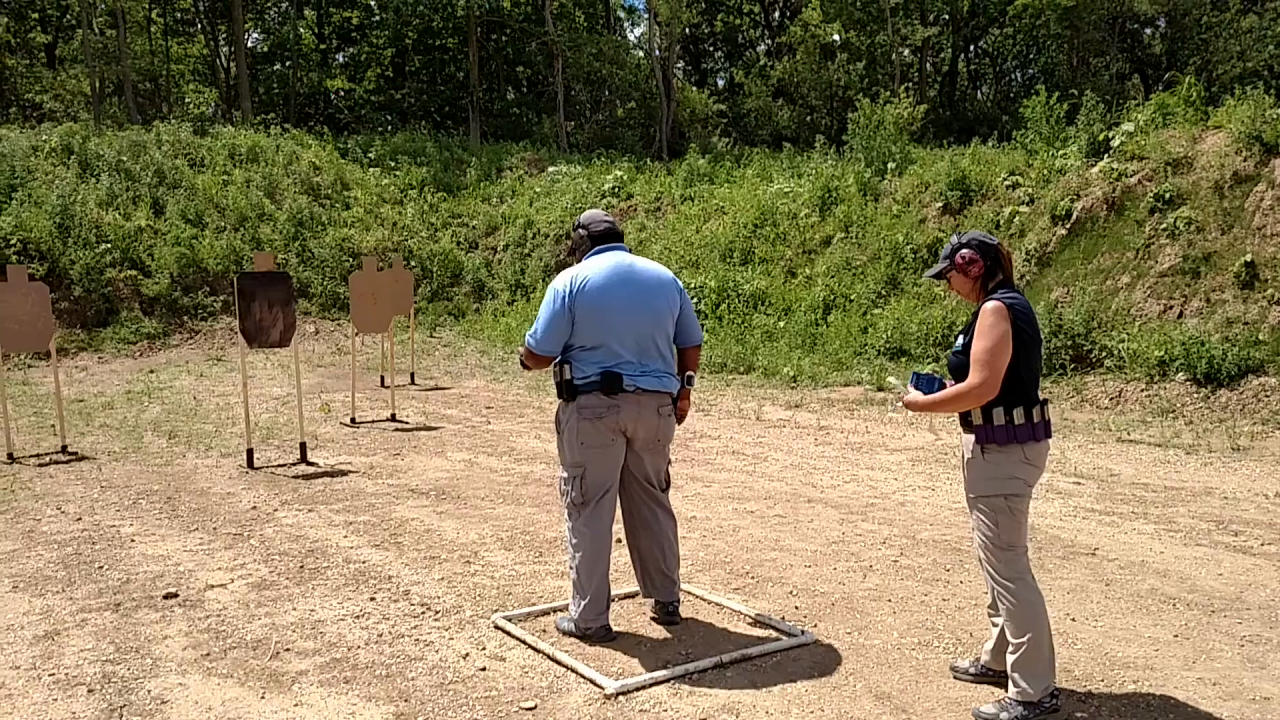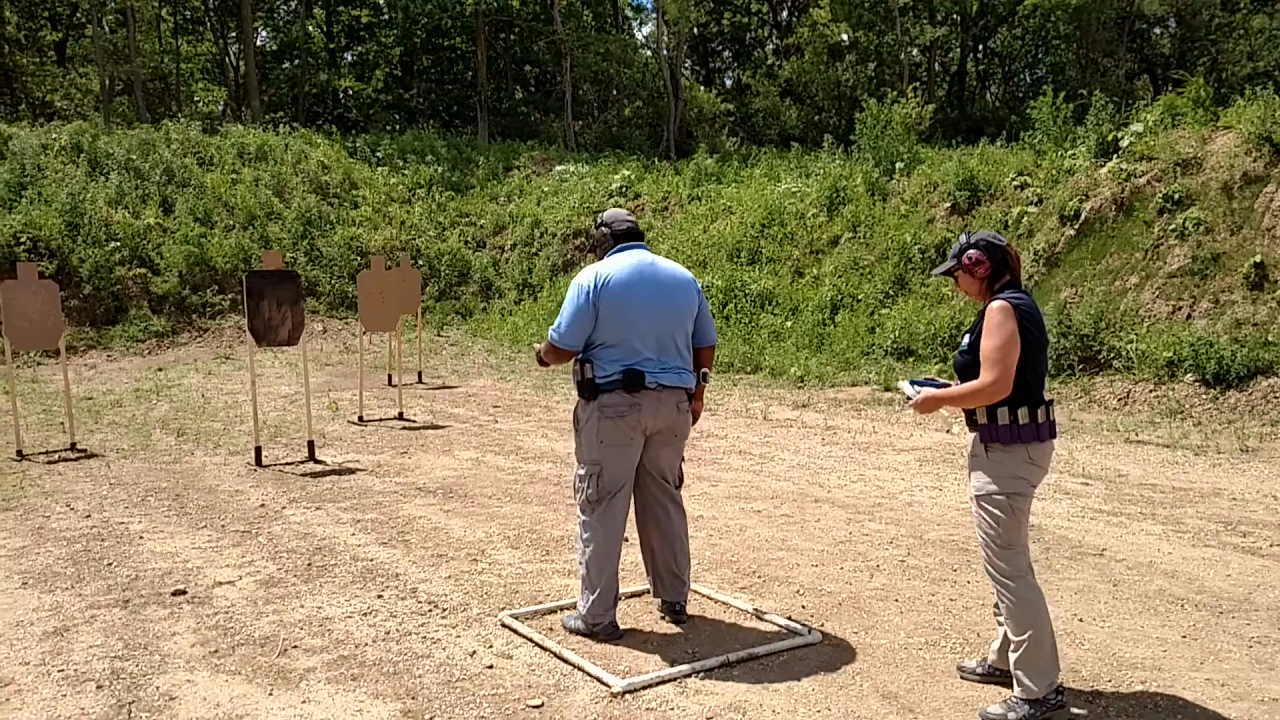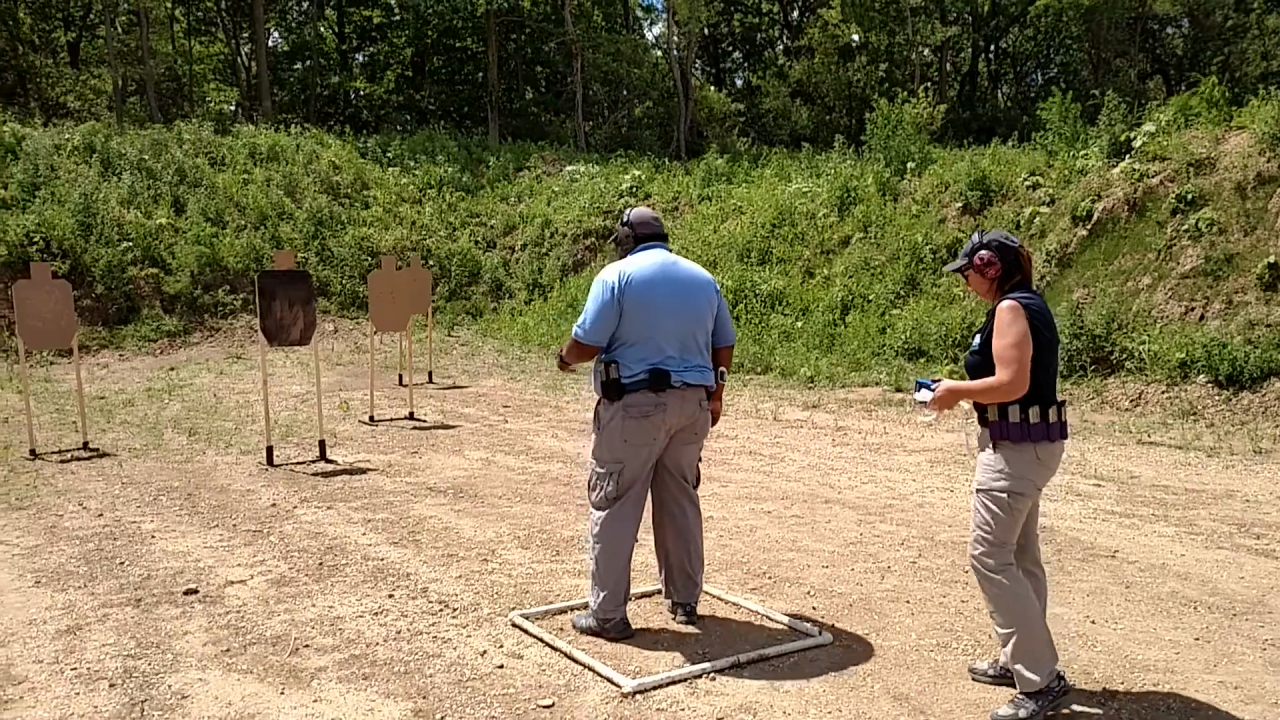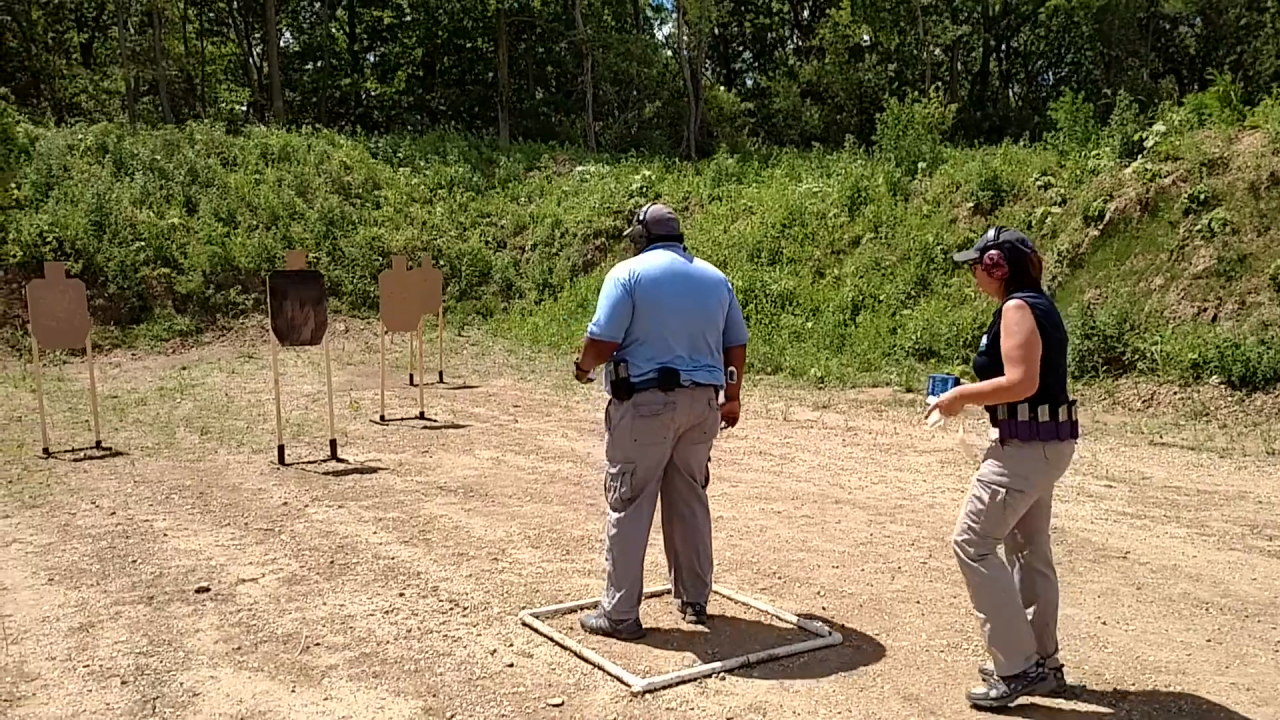
dt=0.2s
person 1, frame 1
left shoulder: (996, 309)
right shoulder: (1007, 306)
left elbow: (982, 388)
left wrist: (922, 404)
right wrist: (941, 391)
left hip: (1003, 450)
right hip: (999, 446)
left knee: (1006, 566)
right knee: (998, 560)
right ankle: (1002, 659)
person 1, frame 2
left shoulder: (1001, 309)
right shoulder: (1015, 306)
left elbow: (994, 386)
left wrist: (936, 399)
right wrist: (950, 392)
left hip: (1007, 447)
right hip: (1010, 444)
left knee: (1005, 565)
right knee: (1007, 557)
right ankle: (1009, 659)
person 1, frame 3
left shoulder: (1011, 308)
right shoulder: (1027, 305)
left elbow: (1012, 384)
left wrist: (956, 389)
right wrist: (963, 391)
left hip: (1016, 446)
right hip: (1026, 443)
left knee: (990, 556)
right knee: (1019, 554)
right ankle: (1022, 662)
person 1, frame 4
left shoulder: (1017, 308)
right shoulder: (1036, 305)
left elbow: (1021, 383)
left wrist: (964, 395)
right wrist: (971, 391)
left hip: (1027, 445)
right hip: (1040, 443)
left knee: (972, 542)
right knee: (1029, 551)
left ankle: (1019, 666)
right ankle: (1038, 661)
person 2, frame 1
left shoulder: (571, 281)
right shoulder: (665, 277)
left elbow: (538, 354)
right elbow: (691, 345)
left wrist: (526, 360)
right wrist: (683, 393)
left hip: (593, 407)
right hip: (654, 405)
left knee: (589, 511)
right knee: (651, 503)
left ankle: (590, 618)
right ankle: (666, 600)
person 2, frame 2
left shoulder: (594, 277)
right shoulder: (683, 277)
left elbow: (561, 348)
right elbow: (705, 345)
left wrist: (542, 354)
right wrist: (696, 394)
left hip: (612, 405)
right hip: (671, 403)
left knee: (601, 509)
right knee: (664, 501)
left ankle: (597, 615)
right ankle: (674, 599)
person 2, frame 3
left shoulder: (617, 275)
right shoulder: (702, 277)
left elbow: (586, 344)
right elbow: (724, 346)
left wrist: (566, 357)
right wrist: (714, 395)
left hip: (635, 404)
right hip: (691, 402)
left knee: (614, 505)
right knee: (680, 501)
left ankle: (608, 612)
right ankle: (685, 600)
person 2, frame 4
left shoulder: (628, 273)
right shoulder: (715, 277)
left elbow: (603, 342)
right elbow: (736, 344)
left wrist: (583, 366)
right wrist: (731, 396)
left hip: (644, 403)
right hip: (700, 401)
left knee: (628, 506)
right knee: (689, 500)
left ankle: (620, 613)
right ankle: (694, 600)
